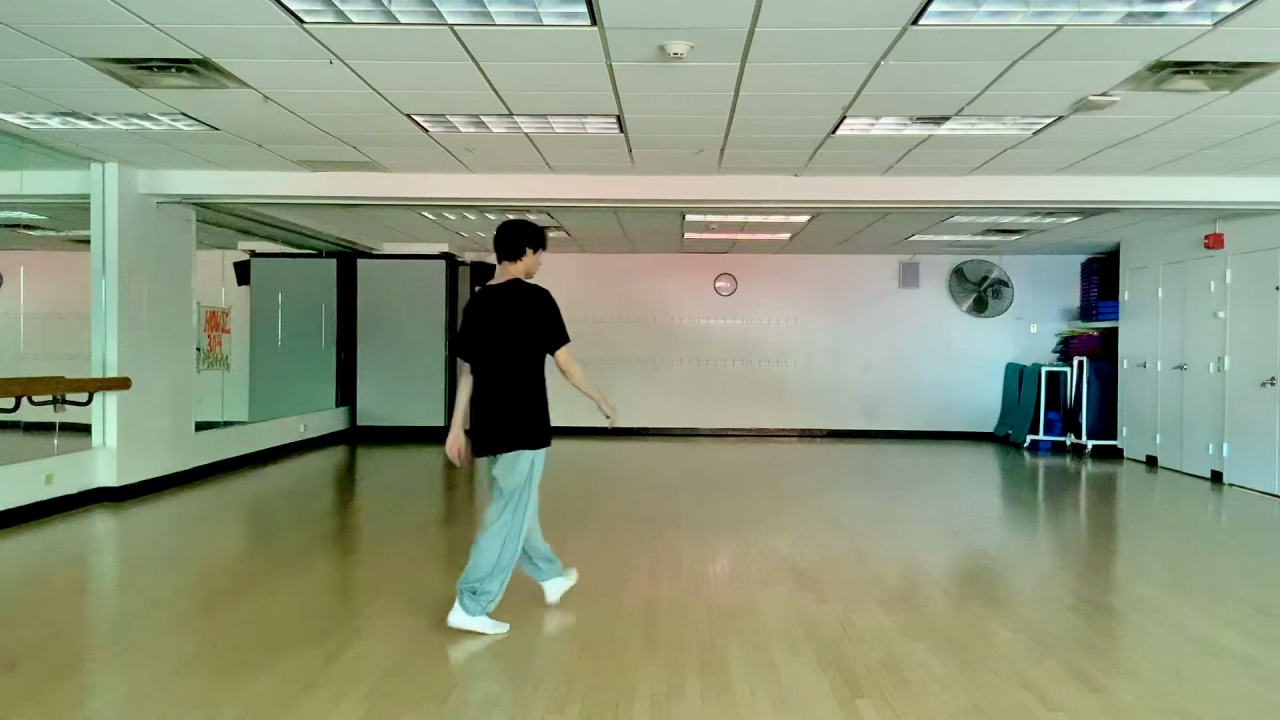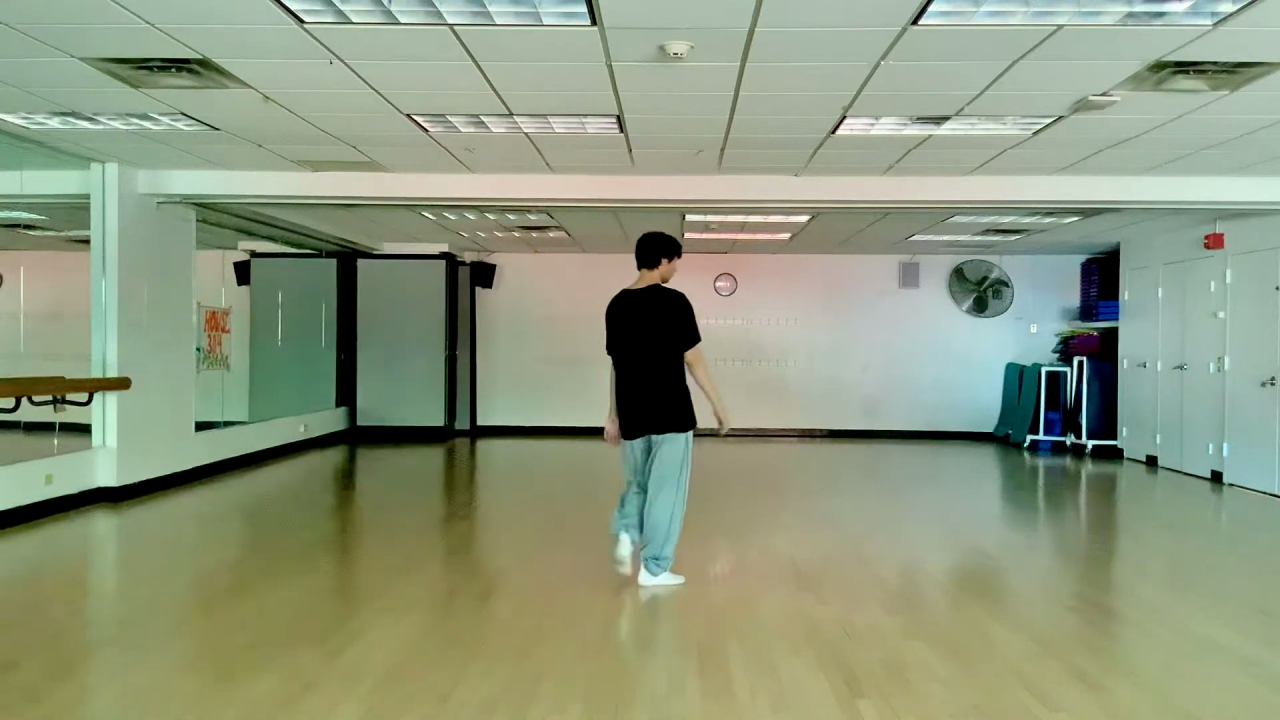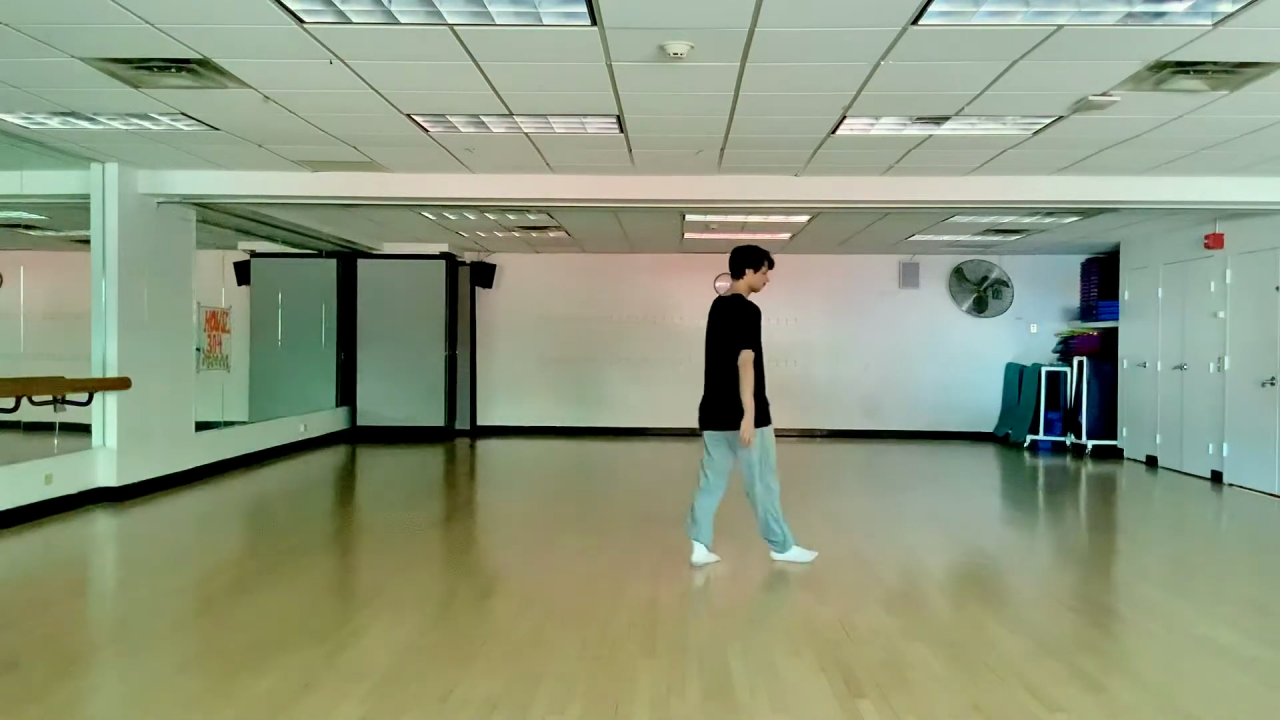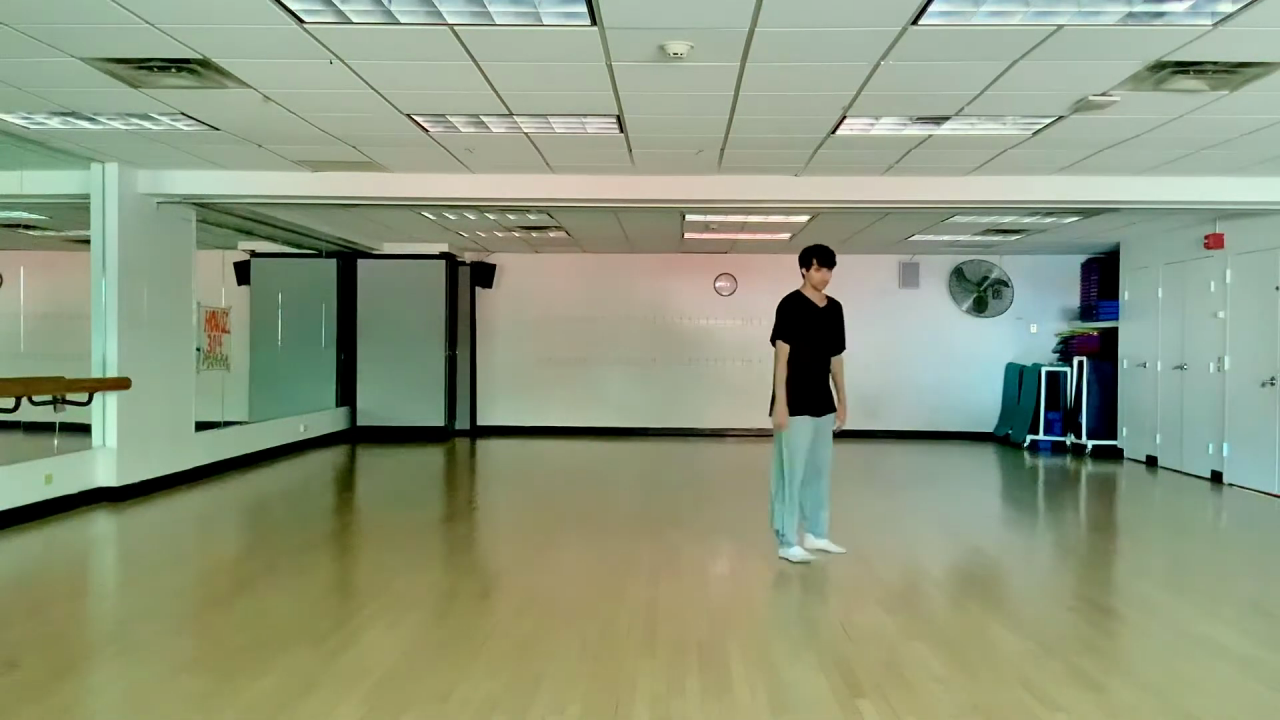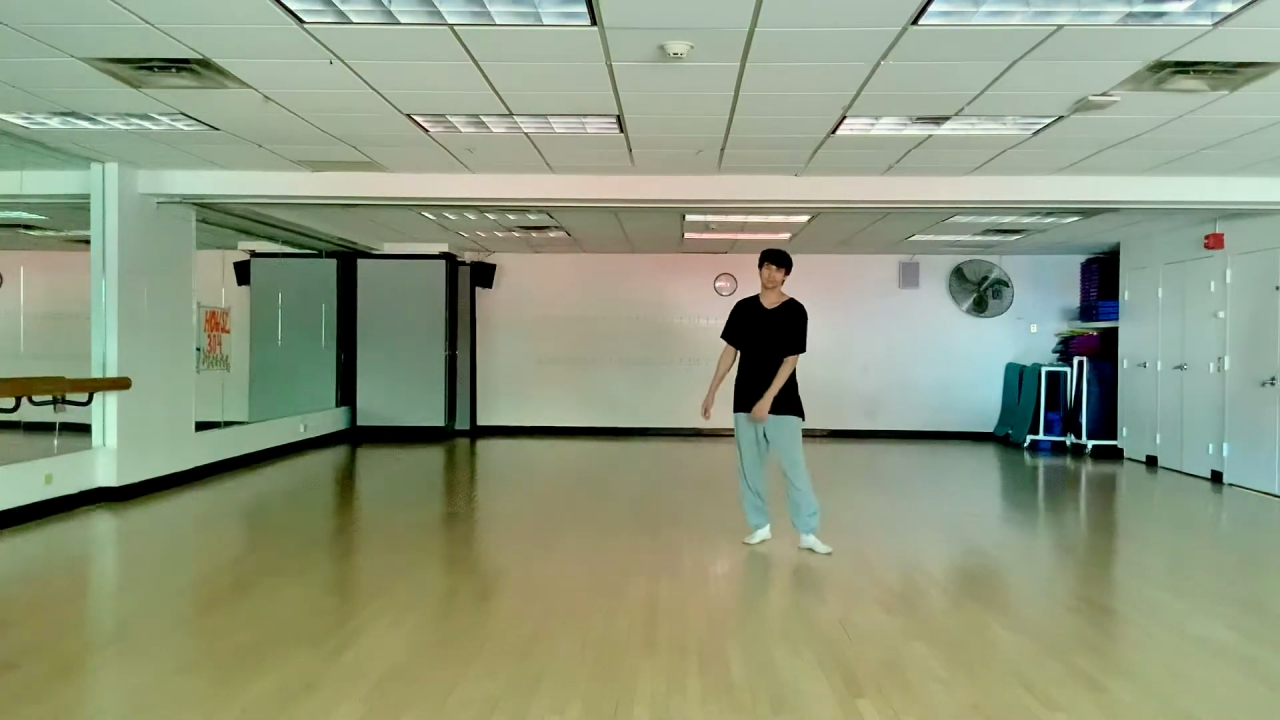
dt=1s
person 1, frame 1
left shoulder: (476, 303)
right shoulder: (534, 299)
left elbow: (468, 370)
right elbow: (565, 362)
left wrist: (457, 426)
right wrist: (602, 402)
left hip: (489, 428)
right hip: (523, 426)
left knee: (520, 504)
right knee: (507, 514)
left ankle: (551, 576)
right ankle: (470, 606)
person 1, frame 2
left shoulder: (617, 304)
right shoulder: (673, 302)
left elbow: (616, 363)
right elbow: (693, 360)
left wrist: (613, 415)
right wrist: (718, 405)
left hip: (633, 414)
right hip: (670, 414)
left knee: (638, 484)
right knee: (667, 490)
left ankle: (624, 536)
right ankle: (654, 568)
person 1, frame 3
left shoulder: (718, 306)
right shoulder: (747, 311)
right elbow: (745, 363)
right wrist: (749, 413)
left hip: (714, 411)
right hip: (739, 413)
left knee: (712, 479)
right knee: (761, 482)
left ankle: (700, 544)
right ankle: (781, 546)
person 1, frame 4
left shoulder: (834, 308)
right shoulder: (791, 305)
right elbow: (781, 355)
left wrist: (841, 401)
right wrist: (780, 402)
left hip: (823, 406)
right hip: (795, 406)
left knee: (819, 471)
right knee: (791, 472)
left ankle: (815, 534)
right ankle: (788, 542)
person 1, frame 5
left shoulder: (795, 311)
right shoulder: (743, 308)
left elbow: (790, 360)
right elbow: (730, 351)
left wrist: (768, 398)
right wrist: (712, 391)
left hip: (782, 403)
right hip: (745, 401)
left knee: (795, 467)
right knee: (751, 467)
left ankle: (808, 532)
right ankle: (760, 526)
